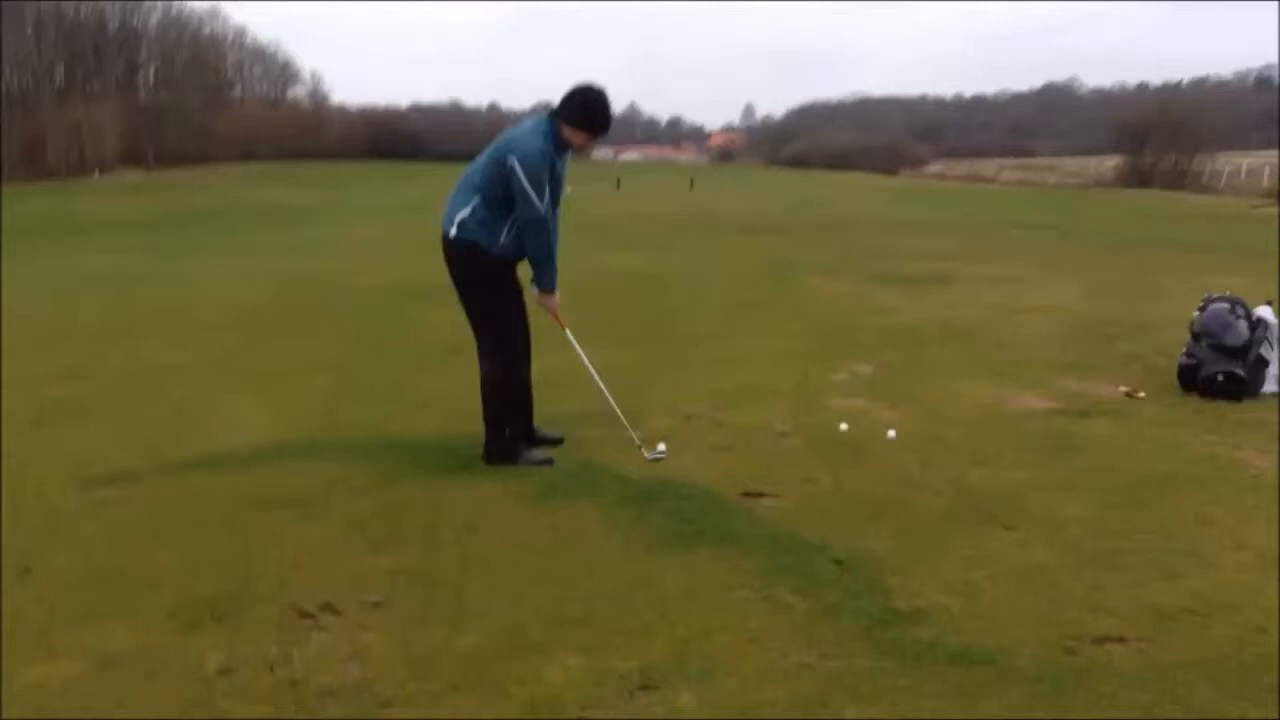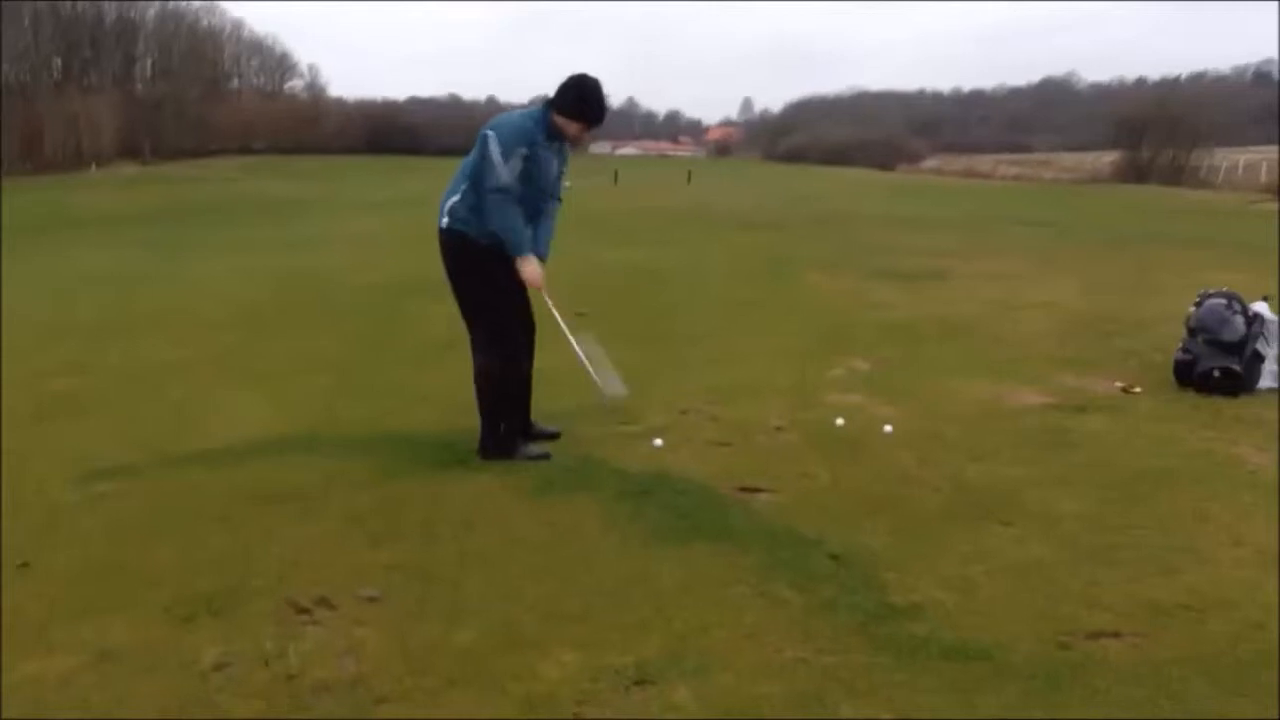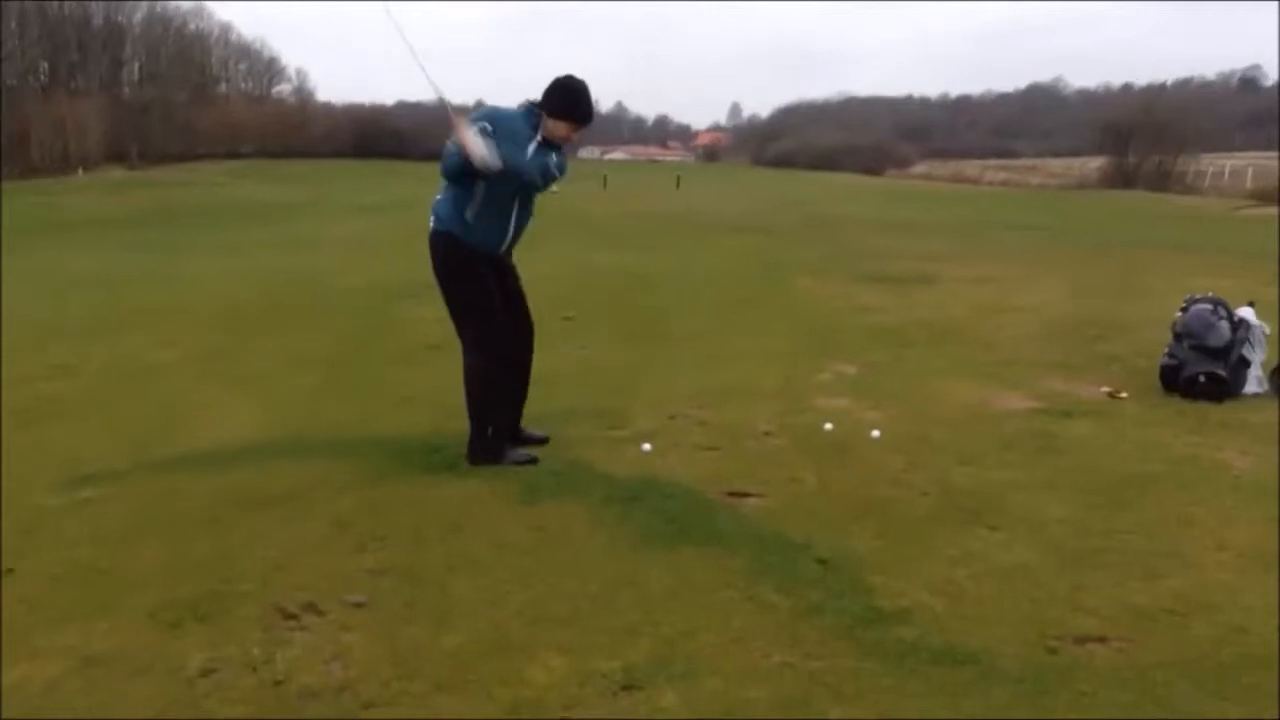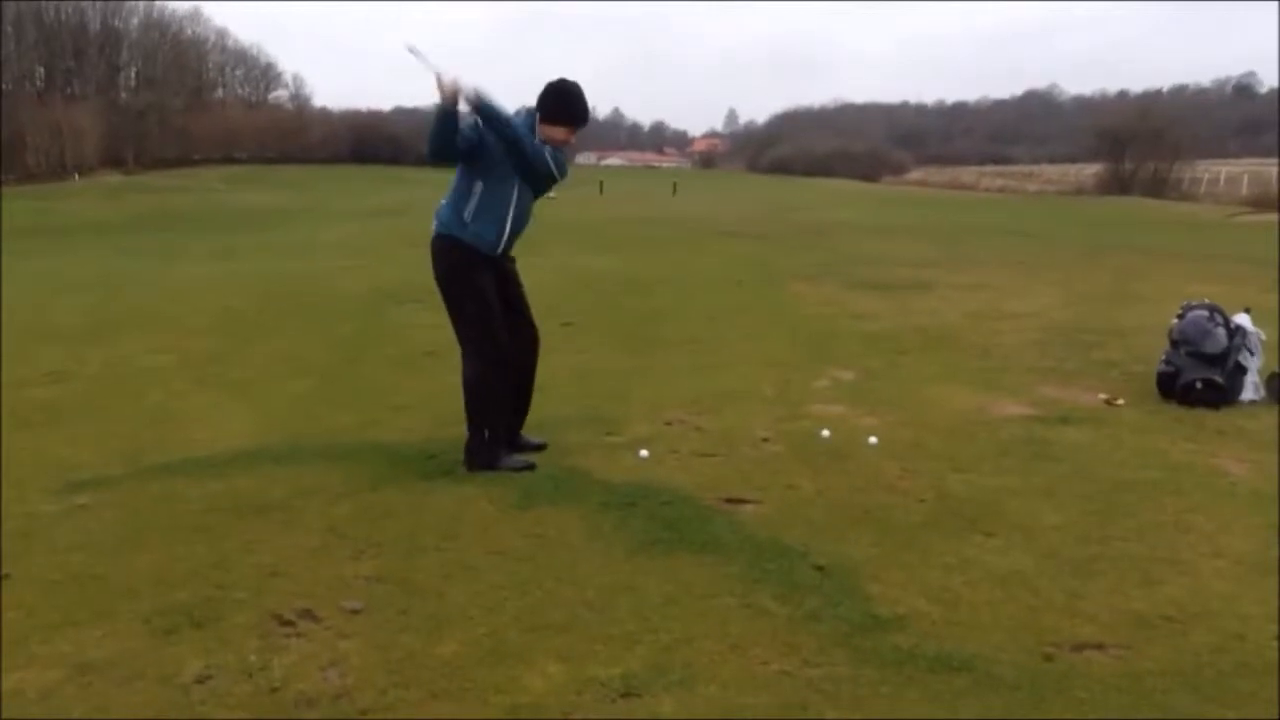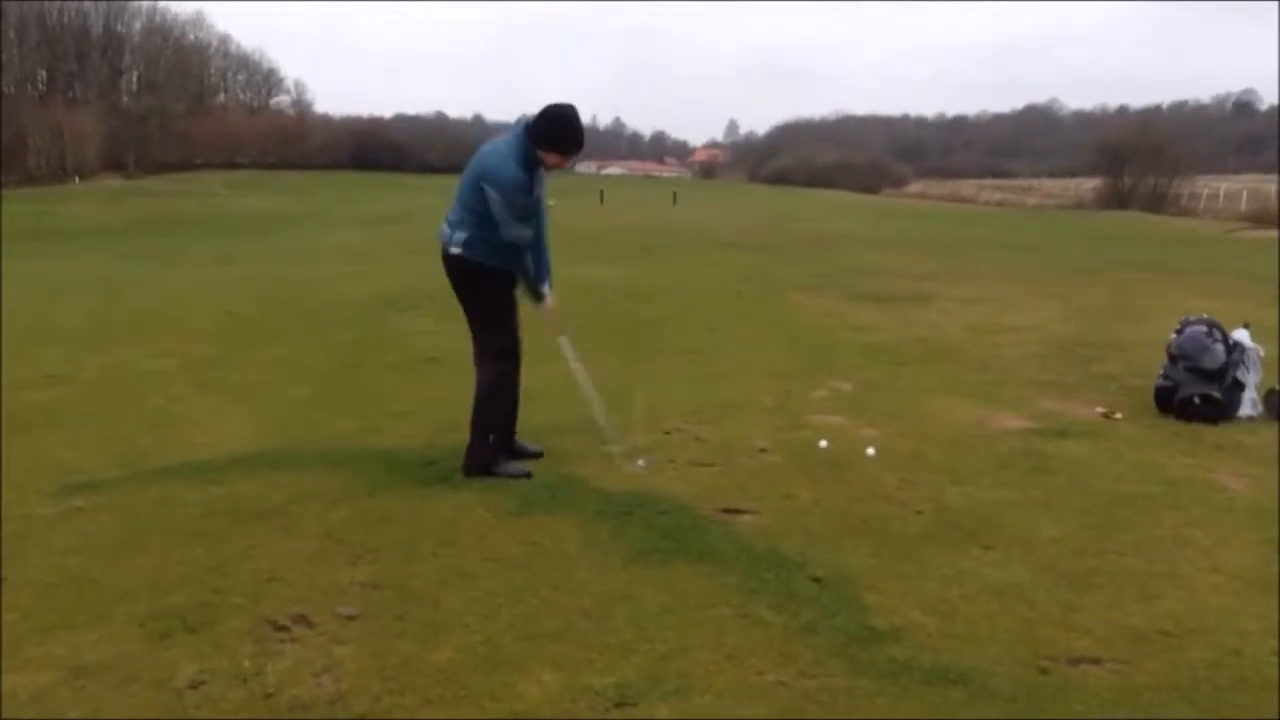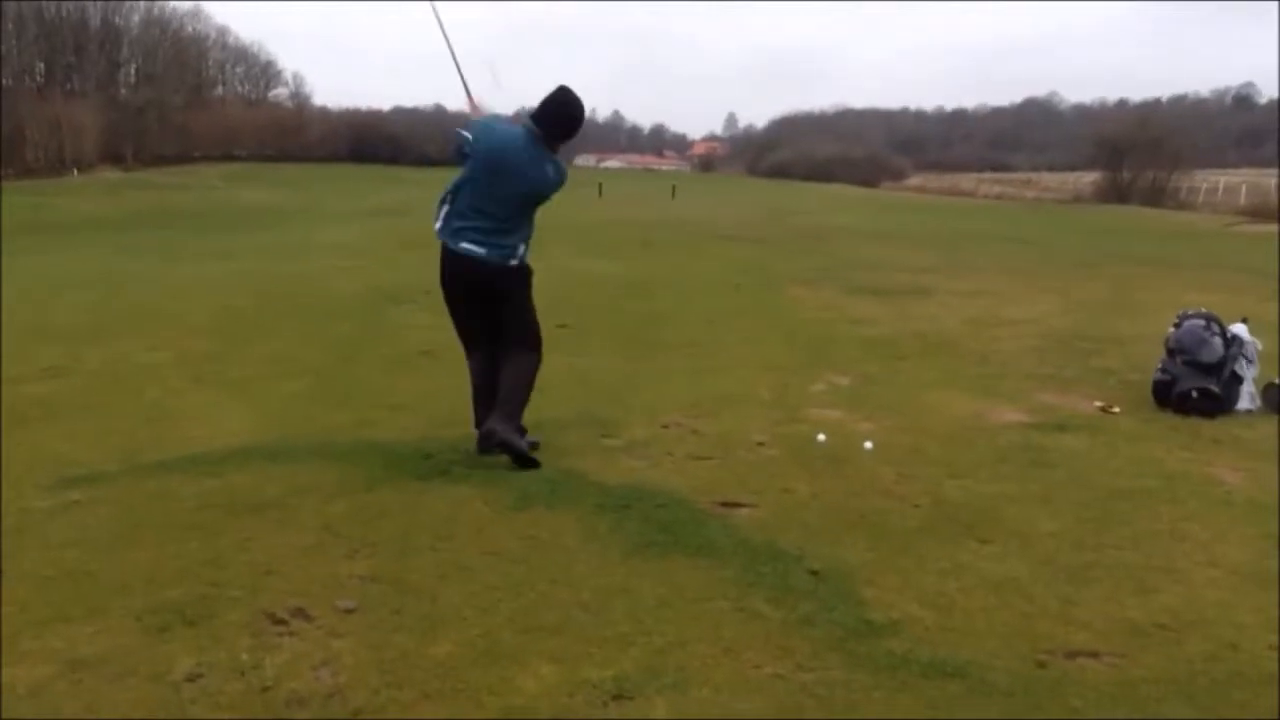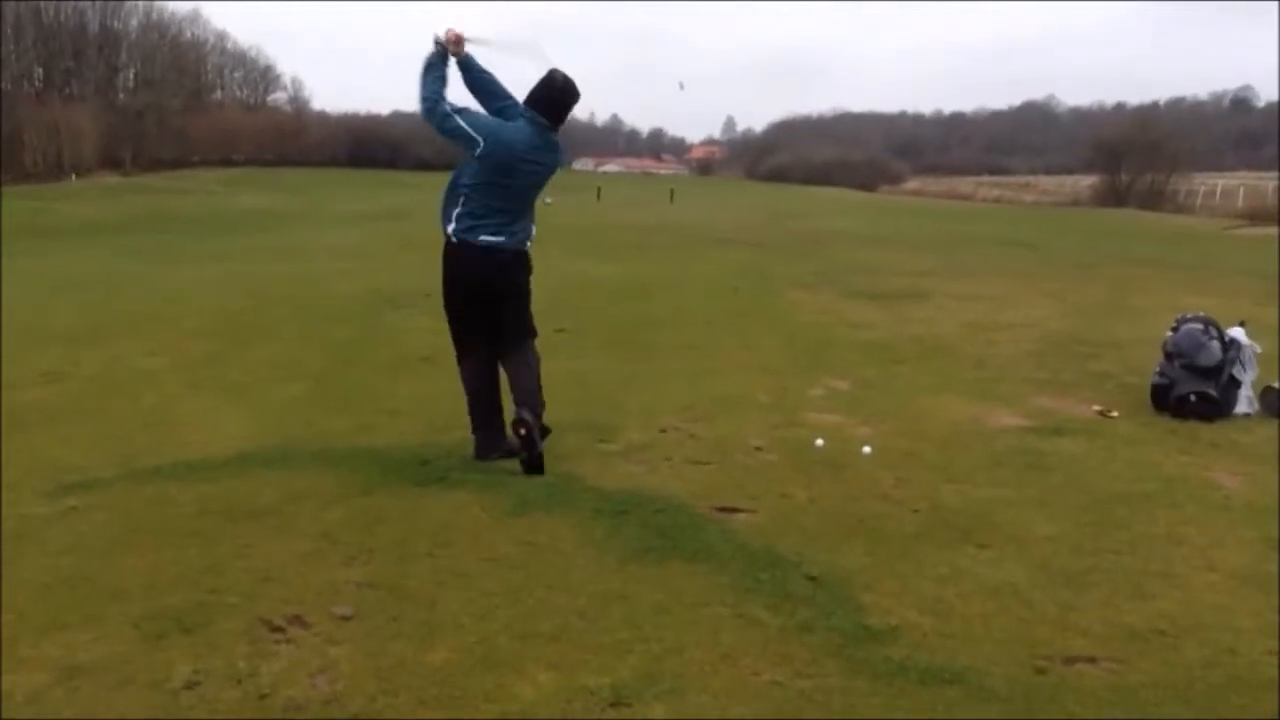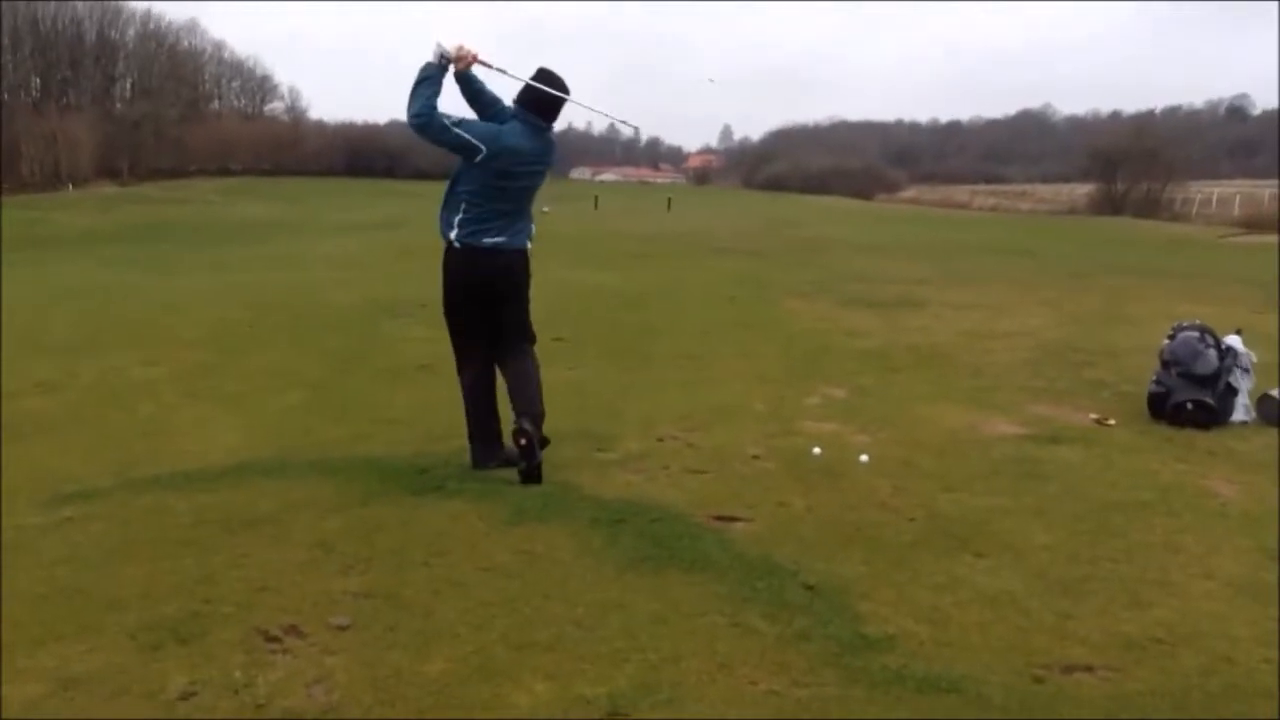
dt=0.2s
person 1, frame 1
left shoulder: (551, 147)
right shoulder: (531, 150)
left elbow: (547, 217)
right elbow: (535, 222)
left wrist: (545, 281)
right wrist: (547, 285)
left hip: (492, 248)
right hip: (472, 246)
left knee: (514, 340)
right knee: (501, 345)
left ankle: (519, 428)
right ankle: (502, 444)
person 1, frame 2
left shoulder: (556, 152)
right shoulder: (514, 130)
left elbow: (547, 205)
right elbow: (501, 195)
left wrist: (535, 257)
right wrist: (523, 256)
left hip: (497, 245)
right hip: (467, 238)
left knee: (519, 332)
right knee: (496, 338)
left ankle: (517, 422)
right ankle: (499, 439)
person 1, frame 3
left shoulder: (554, 157)
right shoulder: (493, 121)
left elbow: (528, 171)
right elbow: (452, 169)
left wrist: (492, 157)
right wrist: (467, 149)
left hip: (494, 252)
right hip: (456, 242)
left knee: (519, 336)
right knee: (486, 342)
left ankle: (507, 427)
right ankle: (487, 444)
person 1, frame 4
left shoulder: (555, 160)
right shoulder: (490, 128)
left elbow: (521, 143)
right elbow: (441, 152)
left wrist: (481, 105)
right wrist: (449, 107)
left hip: (495, 256)
right hip: (458, 247)
left knee: (522, 342)
right knee: (486, 347)
left ankle: (505, 432)
right ankle: (484, 449)
person 1, frame 5
left shoulder: (520, 149)
right shoulder: (502, 170)
left elbow: (533, 226)
right elbow: (514, 237)
left wrist: (544, 283)
right wrist: (539, 289)
left hip: (467, 257)
right hip: (480, 262)
left knee: (495, 348)
right knee: (501, 352)
left ankle: (496, 441)
right ankle: (483, 455)
person 1, frame 6
left shoulder: (493, 134)
right shoulder: (552, 174)
left elbow: (473, 132)
left wrist: (479, 115)
left hip: (455, 255)
right hip: (504, 266)
left knee: (480, 345)
right knee: (522, 348)
left ankle: (490, 426)
right ankle: (503, 423)
person 1, frame 7
left shoulder: (493, 136)
right shoulder: (551, 150)
left elbow: (433, 106)
right elbow: (506, 104)
left wrist: (442, 52)
right wrist: (465, 59)
left hip: (465, 252)
right hip: (510, 256)
left knee: (475, 348)
right knee: (519, 341)
left ankle: (489, 437)
right ankle: (529, 413)
person 1, frame 8
left shoulder: (493, 141)
right shoulder: (544, 145)
left elbow: (421, 118)
right elbow: (499, 113)
left wrist: (439, 64)
right wrist: (465, 74)
left hip: (467, 257)
right hip: (511, 259)
left knee: (473, 356)
right knee: (517, 346)
left ankle: (487, 446)
right ankle: (529, 422)
